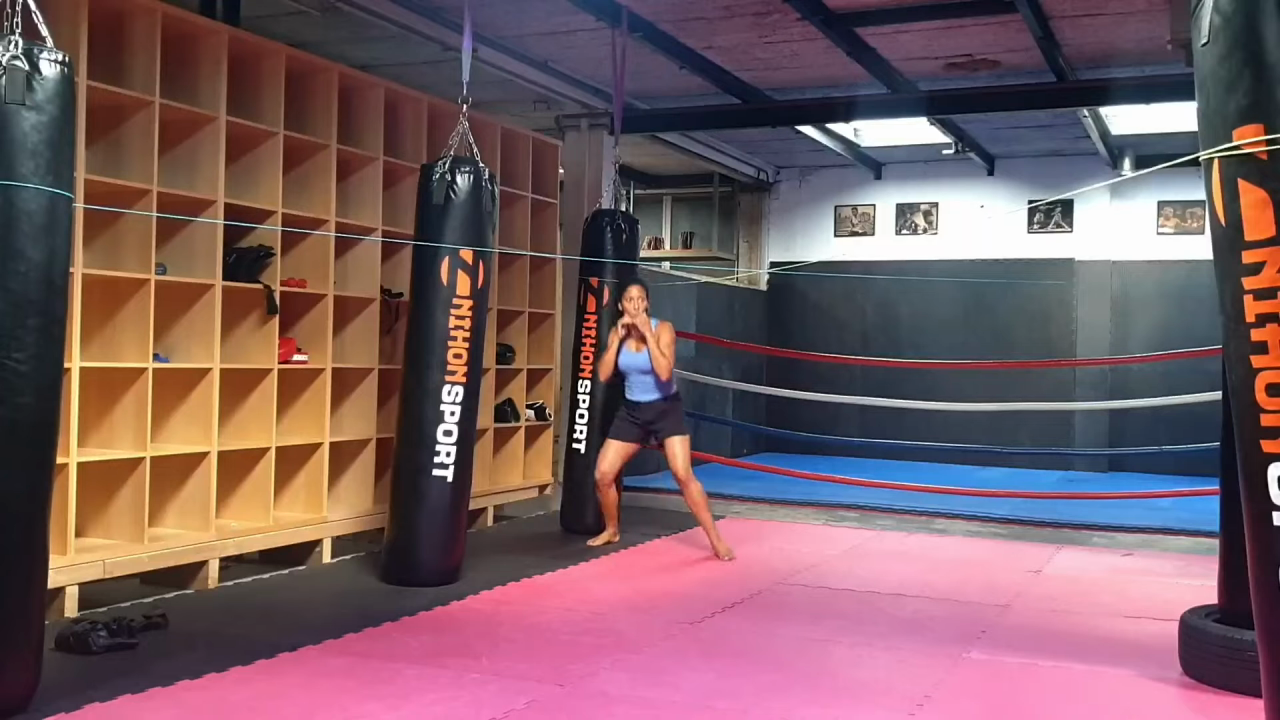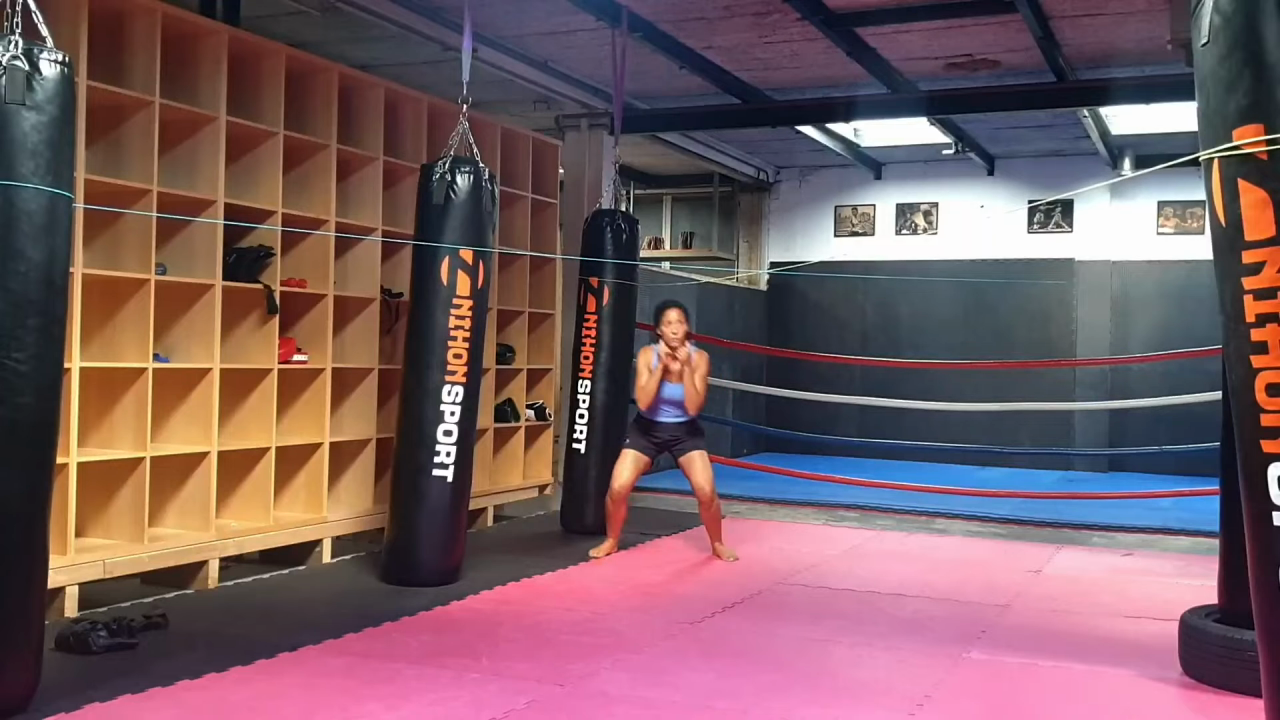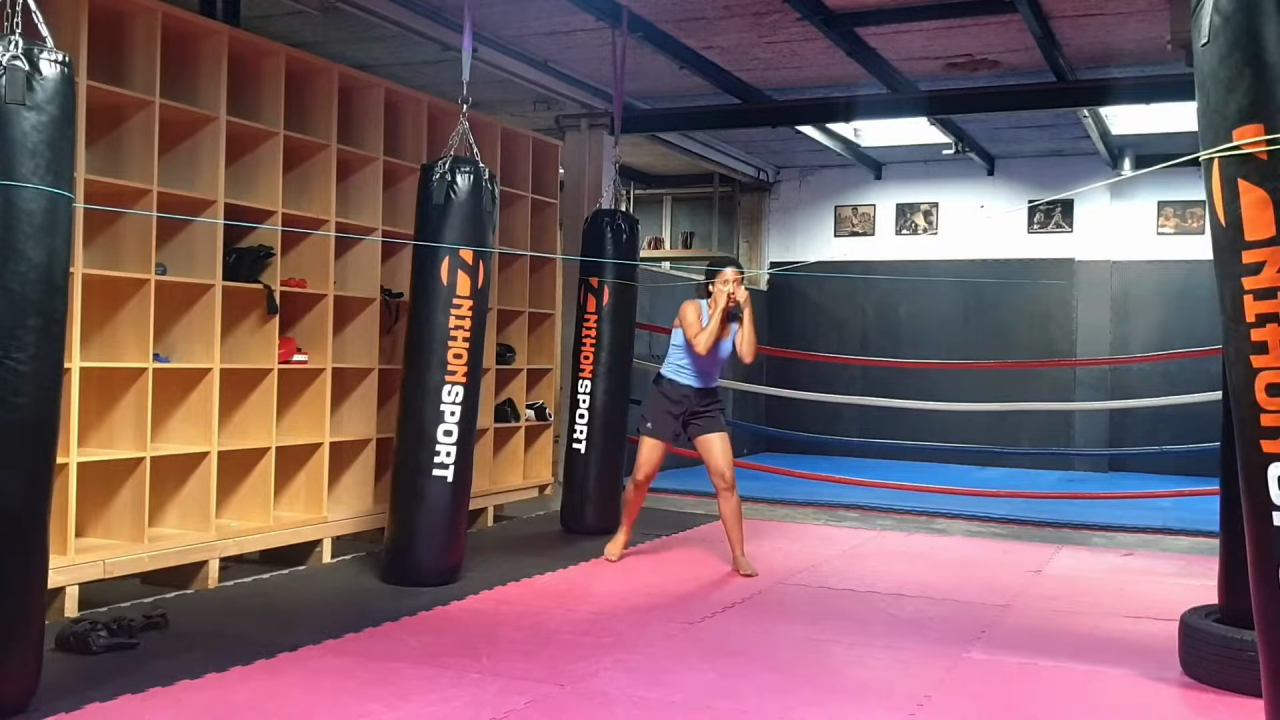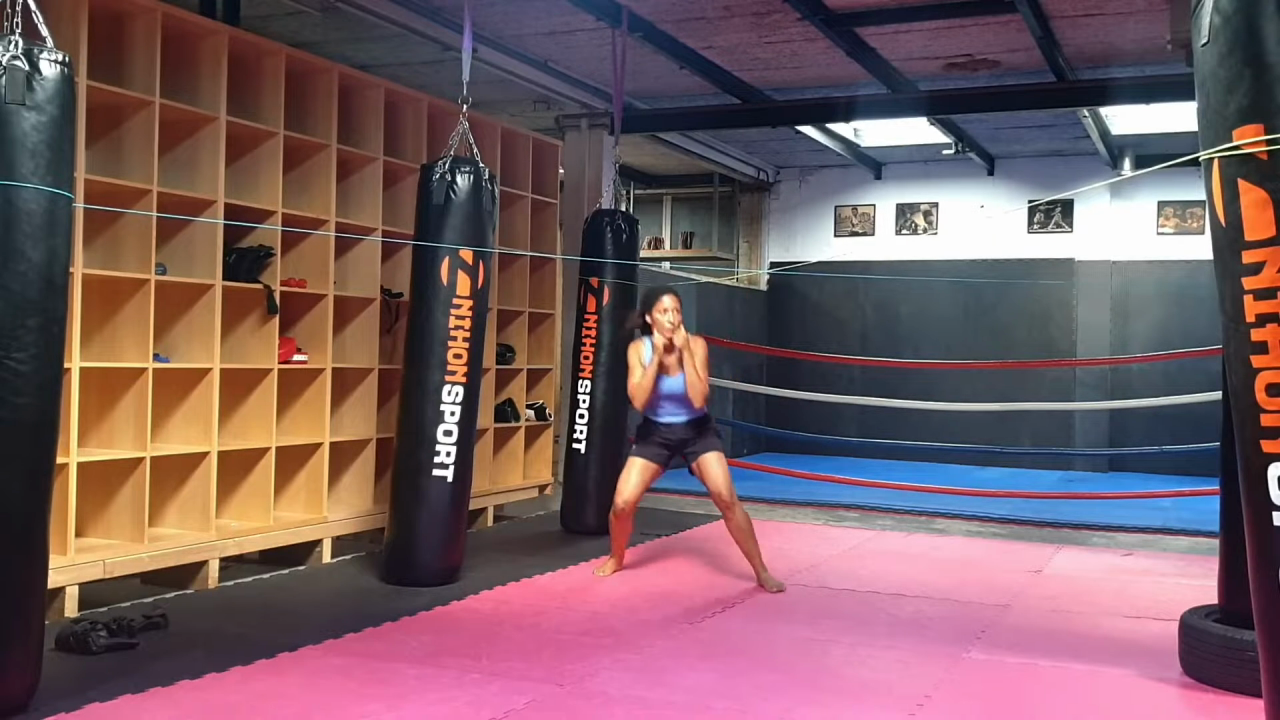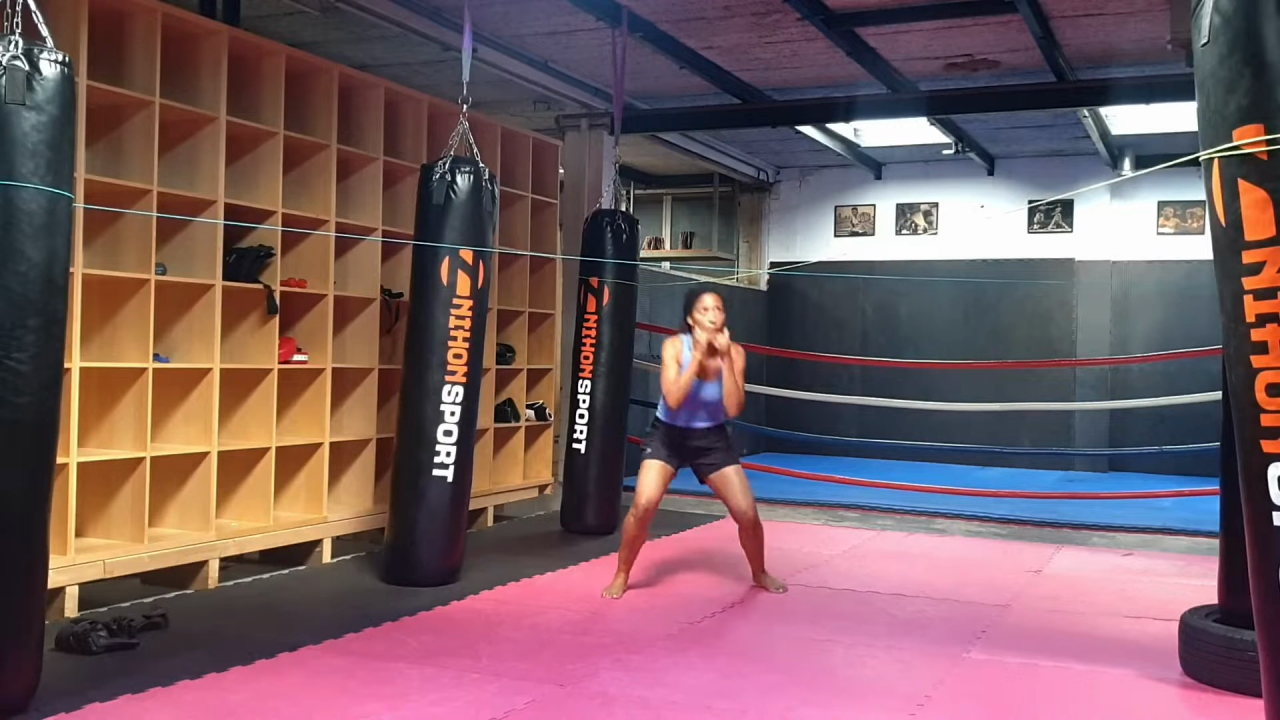
dt=1s
person 1, frame 1
left shoulder: (663, 329)
right shoulder: (617, 332)
left elbow: (665, 373)
right elbow: (603, 375)
left wrist: (647, 335)
right wrist: (617, 338)
left hip: (666, 409)
right hip: (632, 411)
left knee: (683, 474)
right knee: (603, 474)
left ankle: (715, 539)
right ankle: (611, 529)
person 1, frame 2
left shoulder: (699, 358)
right shoulder: (647, 355)
left elbow: (694, 409)
right elbow: (642, 403)
left wrist: (686, 368)
right wrist: (661, 366)
left hip: (685, 431)
right hip: (647, 428)
left knee: (706, 492)
right knee: (618, 487)
left ankle: (717, 544)
right ankle: (611, 541)
person 1, frame 3
left shoulder: (737, 319)
right shoulder: (691, 308)
left elbow: (748, 356)
right elbow: (701, 347)
left wrist: (746, 309)
right wrist: (719, 309)
left hip: (706, 401)
right hip: (668, 395)
left knee: (726, 479)
right knee: (643, 476)
left ankle: (739, 556)
right ankle: (624, 532)
person 1, frame 4
left shoulder: (696, 345)
right shoulder: (638, 349)
left elbow: (699, 400)
right elbow: (638, 401)
left wrist: (684, 352)
right wrist: (657, 355)
left hip: (697, 429)
right hip: (655, 432)
left knee: (726, 497)
right knee: (622, 502)
left ankle: (761, 570)
right ankle: (616, 558)
person 1, frame 5
left shoulder: (736, 354)
right shoulder: (675, 346)
left elbow: (733, 409)
right elbow: (672, 399)
left wrist: (726, 358)
right wrist: (698, 355)
left hip: (712, 438)
right hip: (668, 435)
left knee: (747, 513)
right knee: (644, 503)
left ankle: (760, 574)
right ankle: (621, 575)
